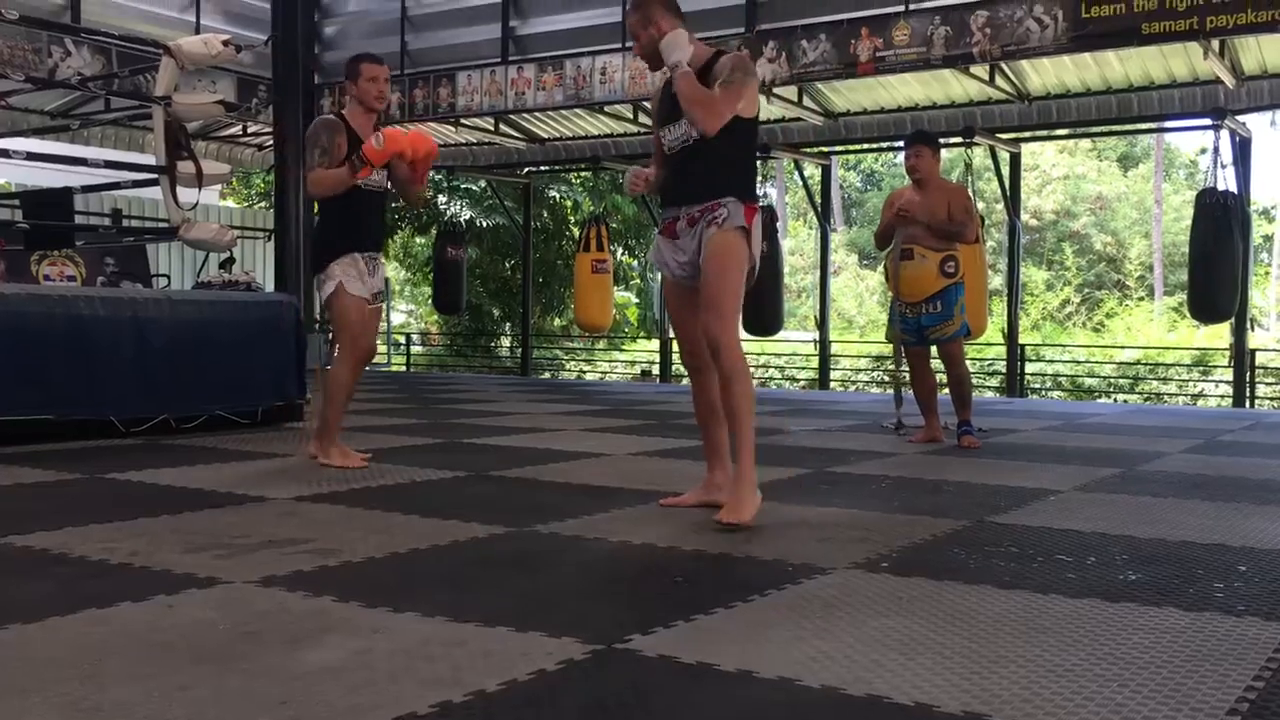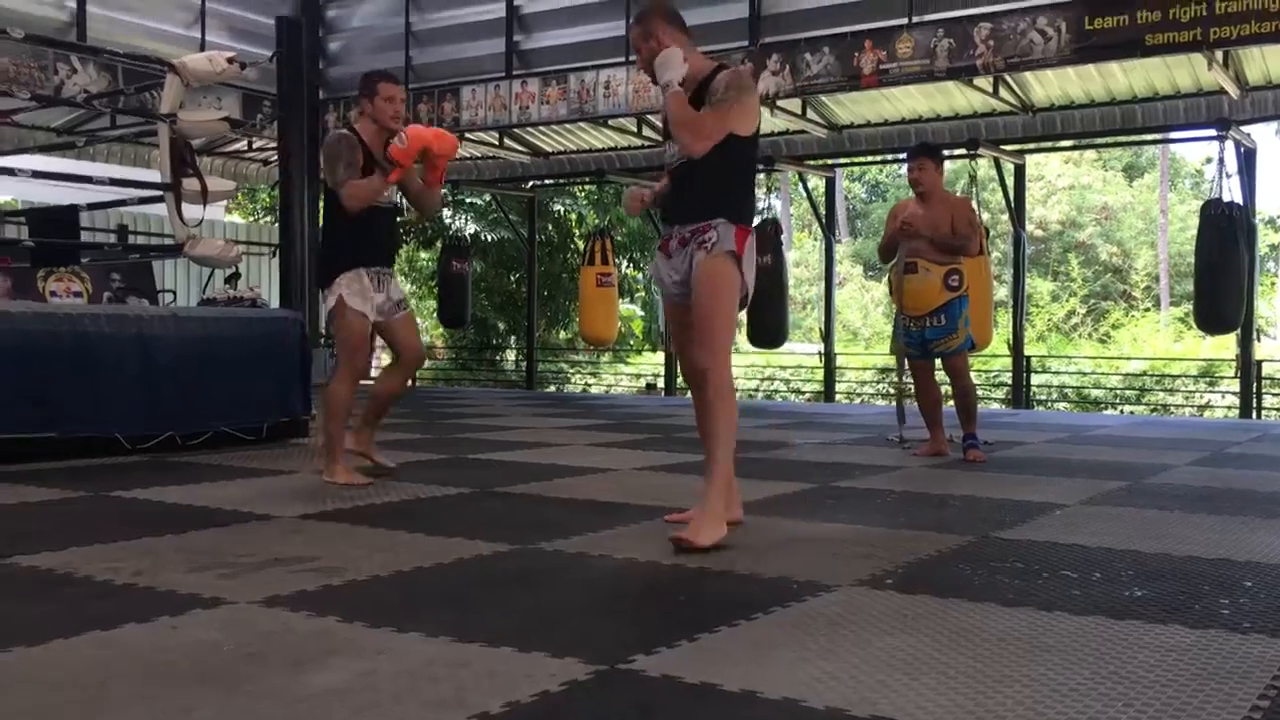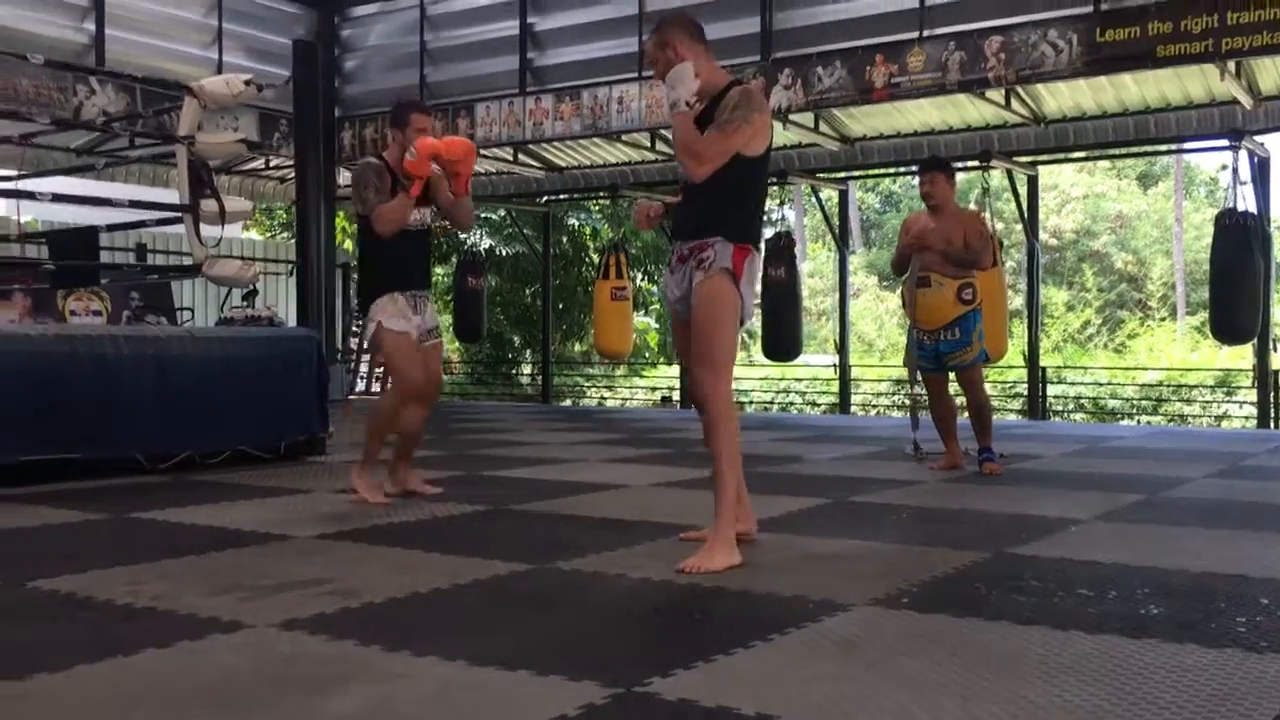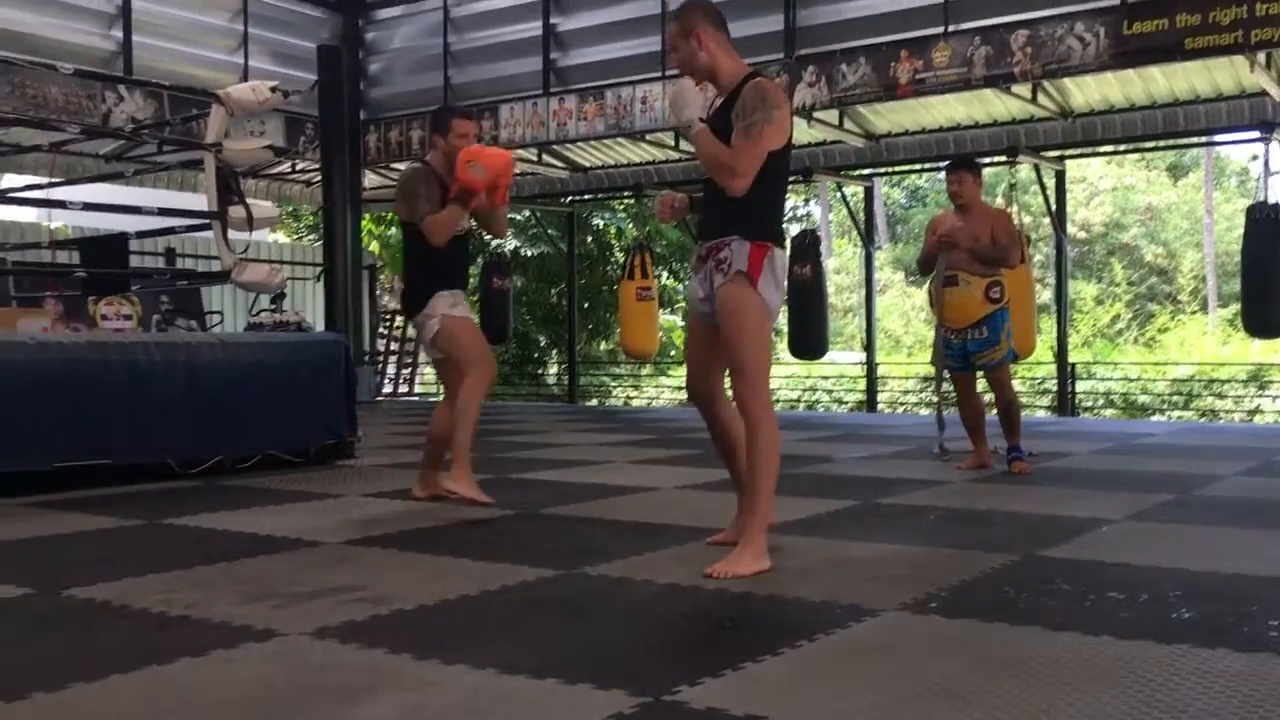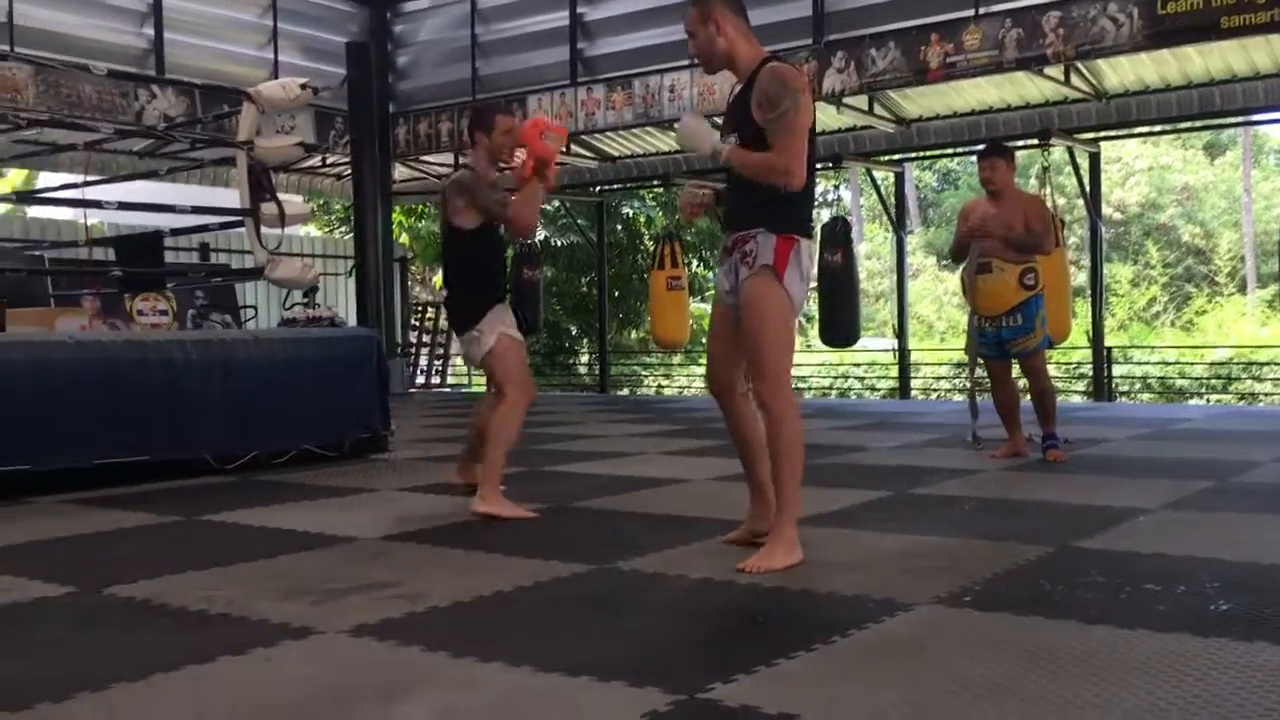
dt=0.2s
person 1, frame 1
left shoulder: (732, 66)
right shoulder: (664, 94)
left elbow: (709, 119)
left wrist: (680, 63)
right wrist: (646, 178)
left hip: (725, 214)
right hip: (674, 227)
left knee: (718, 336)
right knee: (694, 357)
left ankle: (746, 476)
right ankle: (718, 478)
person 1, frame 2
left shoulder: (733, 82)
right shoulder: (675, 102)
left elbow: (696, 142)
left wrist: (671, 83)
right wrist: (649, 196)
left hip: (721, 236)
right hip: (675, 243)
left knee: (711, 364)
right knee: (695, 375)
left ankle: (713, 508)
right ankle: (726, 498)
person 1, frame 3
left shoulder: (746, 100)
right shoulder: (697, 110)
left elbow: (698, 166)
left wrist: (678, 103)
right wrist: (661, 210)
left hip: (724, 254)
right hip: (686, 257)
left knee: (713, 387)
right knee: (702, 393)
left ankle: (723, 540)
right ankle: (739, 511)
person 1, frame 4
left shoulder: (762, 95)
right shoulder: (722, 105)
left elbow: (737, 179)
left wrist: (691, 120)
right wrist: (687, 204)
left hip: (748, 256)
right hip: (712, 257)
left knee: (750, 396)
right knee: (703, 390)
left ankle: (754, 543)
right ankle: (751, 508)
person 1, frame 5
left shoulder: (779, 79)
right shoulder: (743, 93)
left elbow: (790, 174)
left wrist: (714, 145)
right wrist: (714, 198)
left hip: (775, 247)
right hip: (740, 247)
left knee: (771, 391)
right knee: (723, 381)
left ankle: (785, 534)
right ankle: (763, 507)
person 2, frame 1
left shoulder: (386, 139)
right shoulder: (329, 128)
left elbow: (412, 197)
right elbow: (315, 186)
left wrist: (419, 168)
right wrist: (361, 163)
left hip: (370, 257)
right hip: (338, 255)
left knee: (360, 353)
right knee: (354, 349)
left ankle: (323, 437)
right ankle: (329, 445)
person 2, frame 2
right shoulder: (342, 143)
left elbow: (428, 208)
right elbow: (351, 200)
left wrist: (435, 170)
right wrist: (392, 168)
left hip: (382, 272)
right hip: (347, 271)
left knee: (412, 354)
right knee: (353, 366)
left ankle: (363, 433)
right ankle: (333, 462)
person 2, frame 3
left shoulder: (430, 177)
right shoulder: (371, 172)
left elbow: (464, 222)
right elbow: (384, 225)
left wrist: (460, 179)
right wrist: (412, 181)
left hip: (419, 296)
right hip: (384, 296)
left knee: (429, 387)
right knee: (408, 382)
left ankle: (401, 472)
right ankle: (365, 469)
person 2, frame 4
left shoulder: (463, 179)
right shoulder: (418, 178)
left elbow: (498, 229)
right elbow: (437, 235)
right wrist: (466, 193)
left hip: (451, 296)
right hip: (431, 297)
left knee: (457, 391)
right knee: (480, 366)
left ankle: (429, 479)
right ankle: (458, 471)
person 2, frame 5
left shoulder: (487, 182)
right shoulder: (467, 184)
left elbow: (518, 228)
right elbow: (524, 223)
left wrist: (539, 183)
right wrist: (540, 175)
left hip: (484, 306)
right hip: (479, 309)
left knee: (504, 392)
right knee: (520, 393)
left ankle: (468, 467)
right ankle: (488, 493)
person 3, frame 1
left shoulder: (954, 192)
right shoulder: (896, 197)
left elbow: (968, 233)
right elbow: (880, 243)
left wrist: (923, 219)
right wrist: (891, 222)
left hip: (941, 287)
right hip: (905, 289)
left knee: (953, 356)
right knee: (916, 359)
left ankle: (965, 425)
right ankle: (931, 426)
person 3, frame 2
left shoulder: (957, 205)
right shoulder: (899, 209)
left elbow: (971, 247)
right elbow: (883, 256)
left wrist: (926, 234)
right wrist: (894, 236)
left hip: (945, 300)
right hip: (909, 302)
left knee: (958, 369)
right knee: (920, 372)
left ankle: (970, 439)
right ankle: (936, 439)
person 3, frame 3
left shoulder: (969, 219)
right shoulder: (912, 223)
left elbow: (984, 260)
right elbow: (896, 270)
left wrist: (939, 248)
right wrist: (906, 250)
left hip: (958, 313)
right hip: (923, 316)
left knee: (972, 383)
right knee: (934, 386)
left ankle: (986, 452)
right ankle: (952, 452)
person 3, frame 4
left shoulder: (996, 217)
right shoulder: (938, 222)
left elbow: (1012, 257)
right elbow: (923, 269)
left wrist: (967, 246)
right wrist: (932, 250)
left hip: (986, 312)
right hip: (950, 315)
left knee: (1000, 381)
right knee: (962, 386)
left ankle: (1015, 450)
right ankle: (980, 451)
person 3, frame 5
left shoulder: (1030, 203)
right shoulder: (970, 209)
left elbow: (1046, 244)
right elbow: (956, 257)
left wrist: (1001, 233)
right wrist: (964, 238)
left hip: (1020, 299)
left knee: (1035, 369)
right knee: (997, 374)
left ankle: (1050, 438)
right ankle: (1015, 440)
